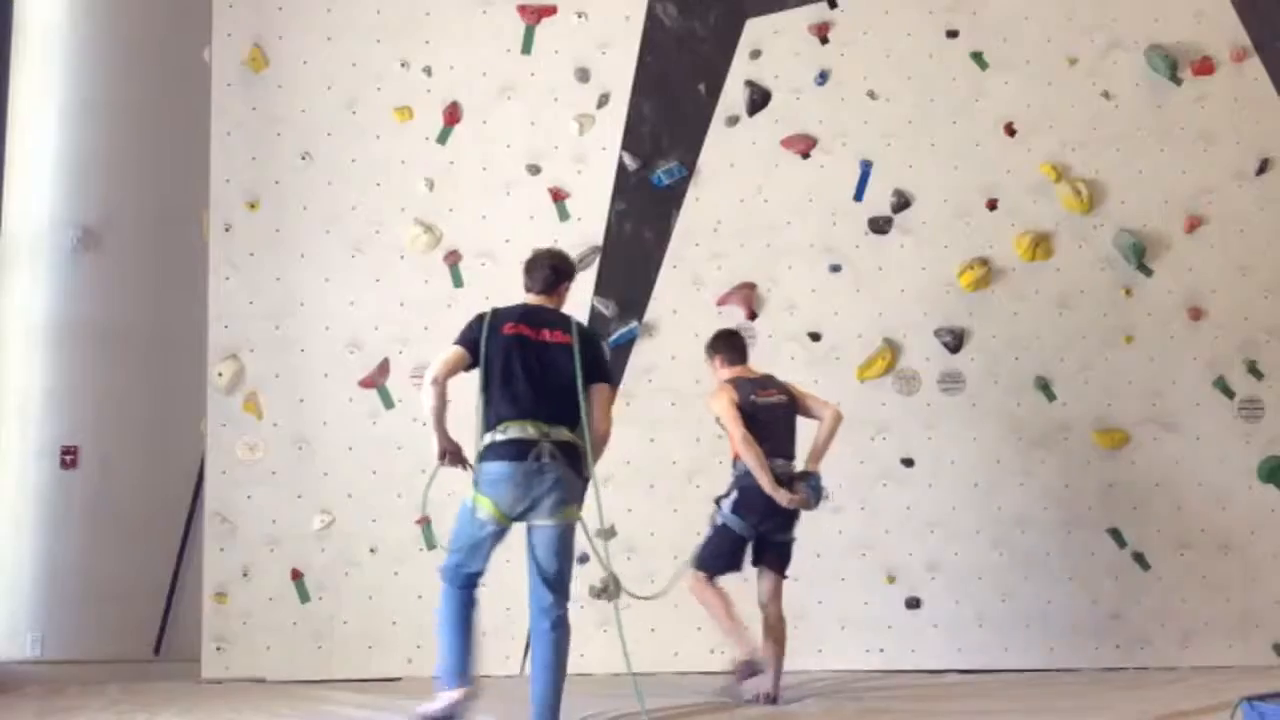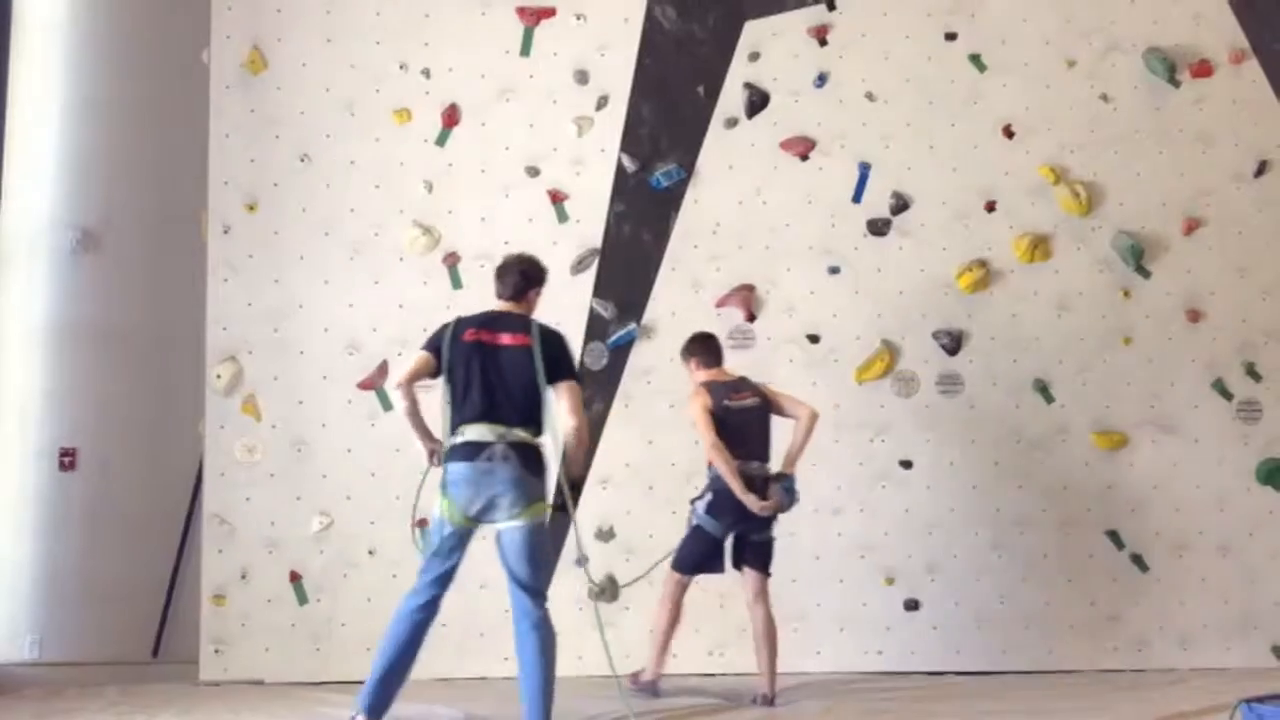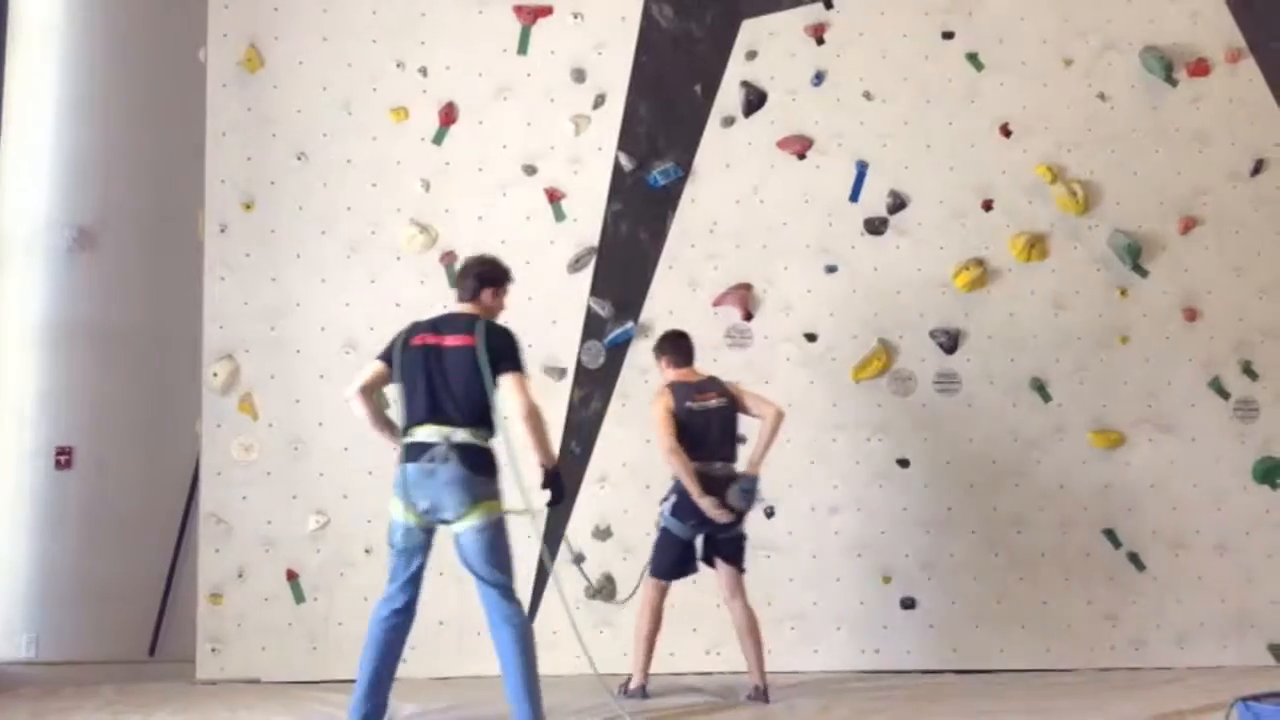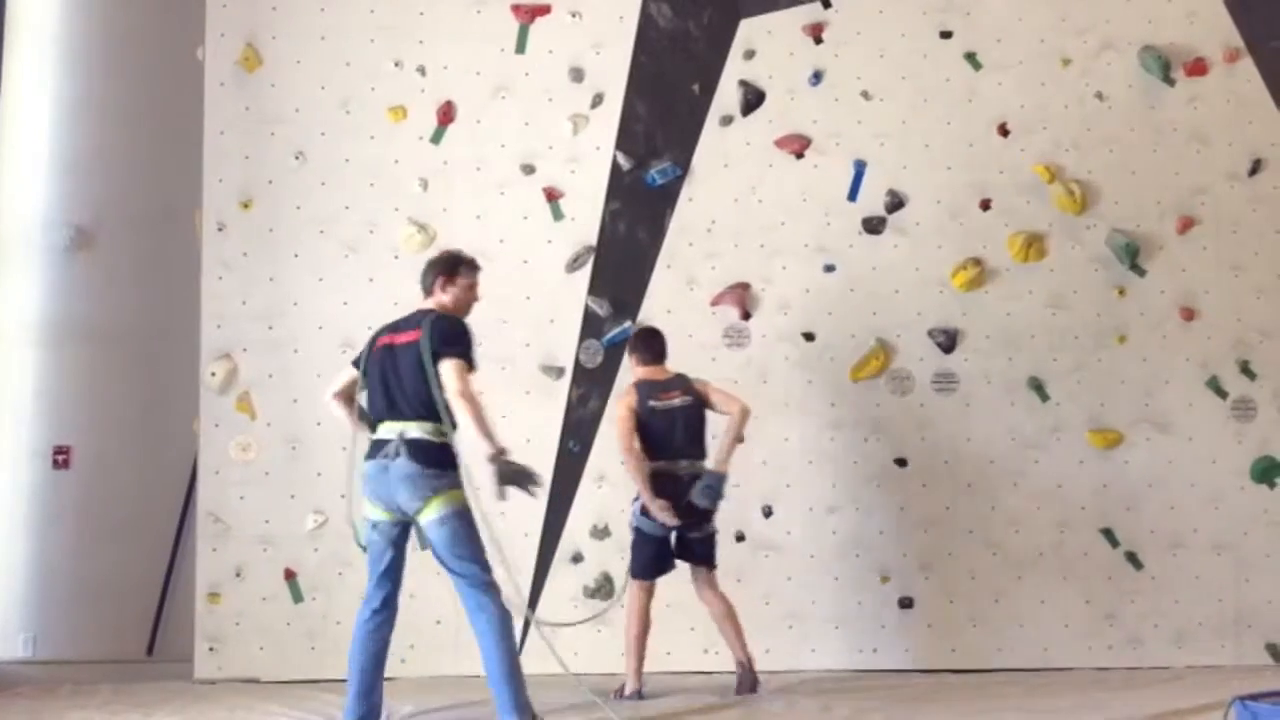
dt=0.2s
person 1, frame 1
left shoulder: (492, 323)
right shoulder: (584, 338)
left elbow: (436, 377)
right elbow: (601, 424)
left wrist: (441, 437)
right wrist: (578, 474)
left hip: (503, 466)
right hip: (563, 472)
left knee: (458, 576)
right knee: (551, 604)
person 1, frame 2
left shoulder: (457, 331)
right shoulder: (548, 340)
left elbow: (403, 382)
right elbow: (575, 422)
left wrist: (427, 440)
right wrist: (572, 479)
left hip: (464, 470)
right hip: (522, 473)
left knee: (426, 591)
right knee: (530, 607)
person 1, frame 3
left shoulder: (413, 335)
right shoulder: (496, 337)
left elbow: (359, 391)
right elbow: (523, 407)
right wrist: (550, 466)
left hip: (414, 472)
right hip: (468, 474)
left knee: (398, 598)
right knee: (502, 603)
person 1, frame 4
left shoulder: (383, 335)
right shoulder: (448, 328)
left elbow: (336, 395)
right elbow: (458, 390)
right wrist: (494, 449)
left hip: (378, 470)
right hip: (427, 469)
left knee: (378, 599)
right knee: (479, 589)
person 2, frame 1
left shoulder: (724, 392)
right shoulder: (780, 387)
left elbow: (742, 438)
right elbow: (832, 413)
left wrist: (772, 491)
right wrist: (811, 465)
left hip: (750, 493)
right hip: (787, 496)
left knee: (701, 579)
right knee: (770, 597)
left ankle: (750, 654)
right ankle: (769, 687)
person 2, frame 2
left shoulder: (700, 395)
right shoulder: (756, 388)
left elbow: (712, 445)
right elbow: (808, 414)
left wrist: (744, 496)
right wrist: (787, 467)
left hip: (723, 497)
right hip: (763, 494)
left knee: (675, 583)
right knee: (756, 597)
left ankle: (652, 674)
right ankle: (767, 690)
person 2, frame 3
left shoulder: (665, 397)
right shoulder: (725, 388)
left elbow: (670, 448)
right elbow: (774, 414)
left wrist: (700, 498)
right wrist: (753, 468)
left hip: (687, 498)
right hip: (728, 495)
left knee: (655, 589)
right knee: (734, 593)
left ankle: (638, 681)
right ankle: (759, 684)
person 2, frame 4
left shoulder: (631, 395)
right shoulder: (694, 386)
left elbow: (626, 446)
right elbow: (739, 410)
left wrist: (648, 498)
right wrist: (720, 464)
left hip: (660, 495)
right hip: (698, 492)
left knee: (640, 592)
right knee: (707, 586)
left ankle: (632, 685)
right ankle: (743, 662)
